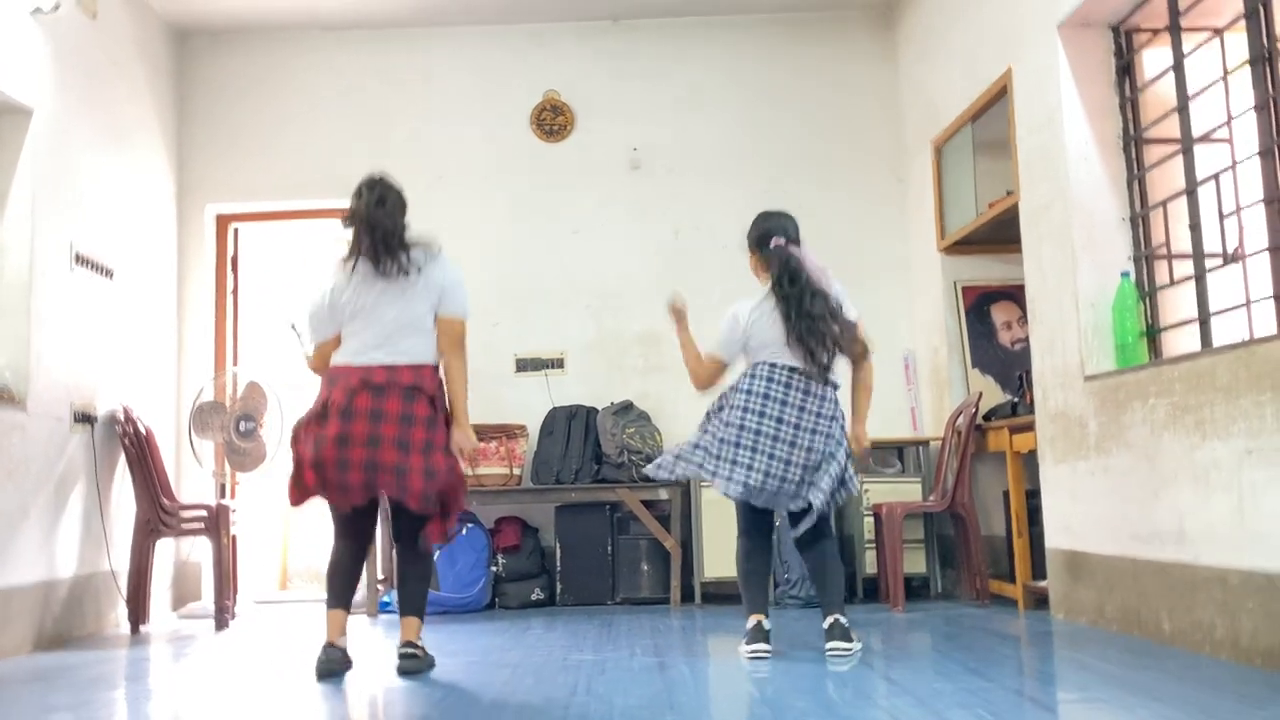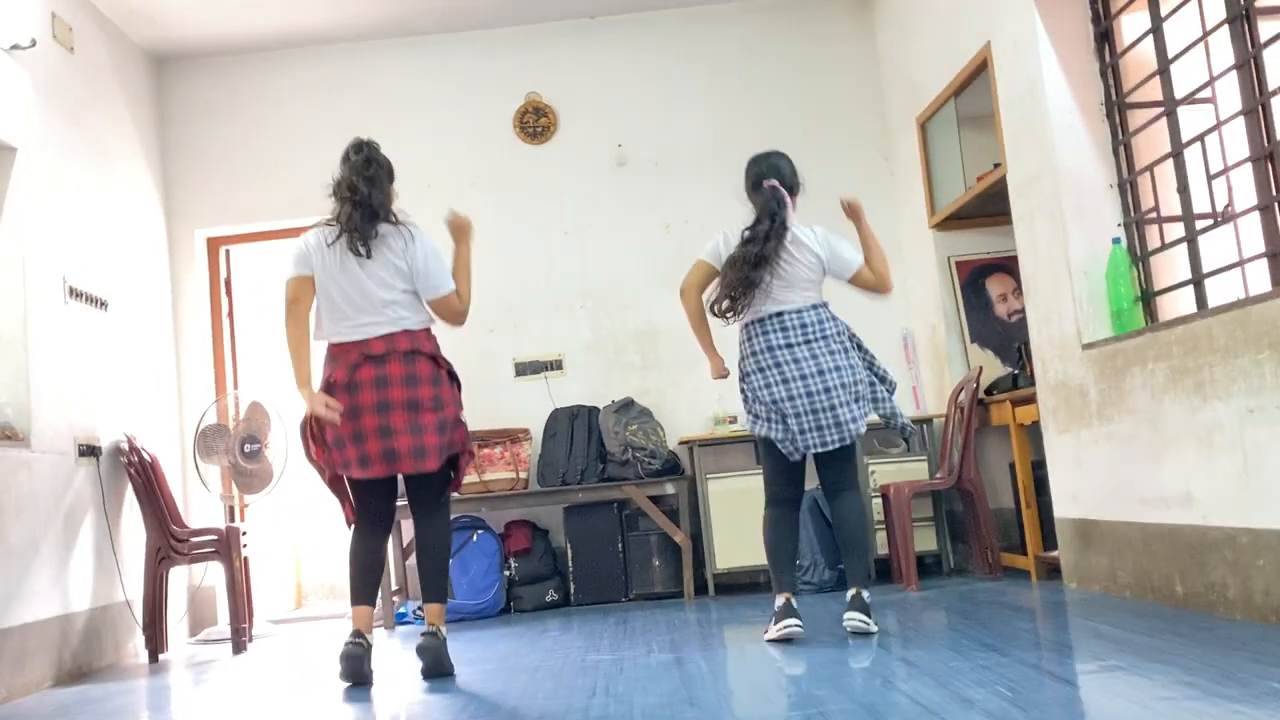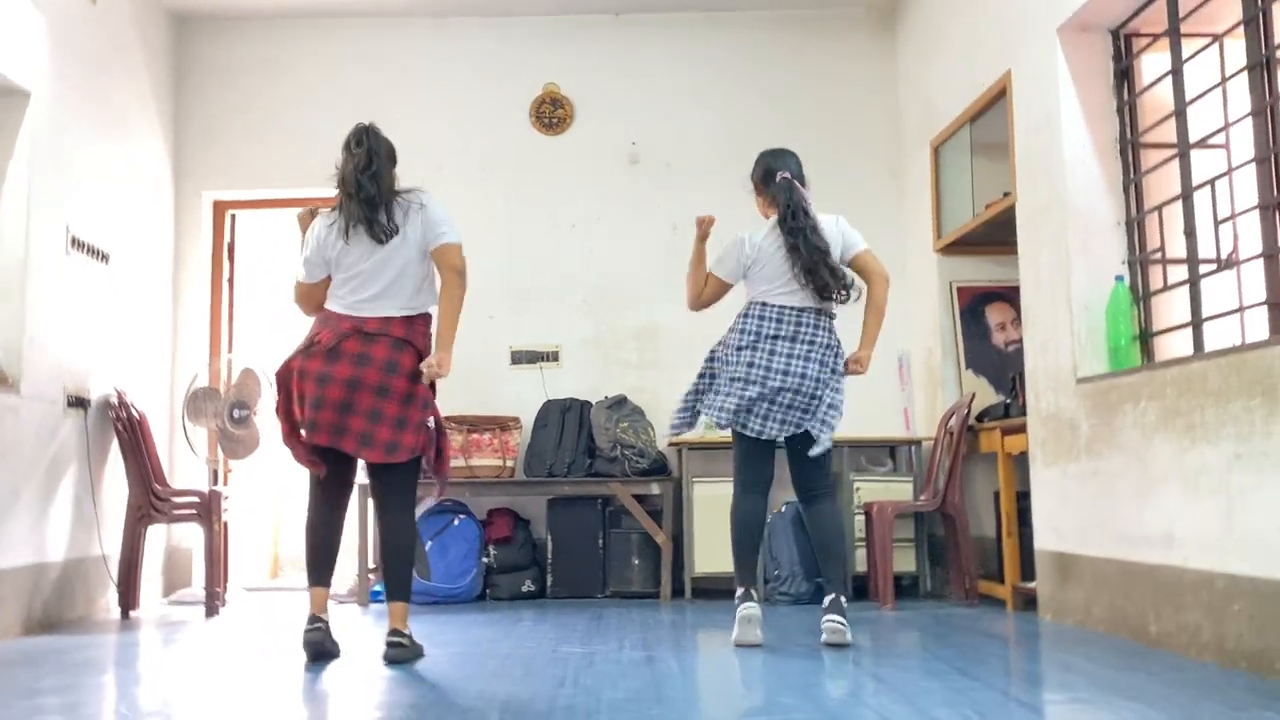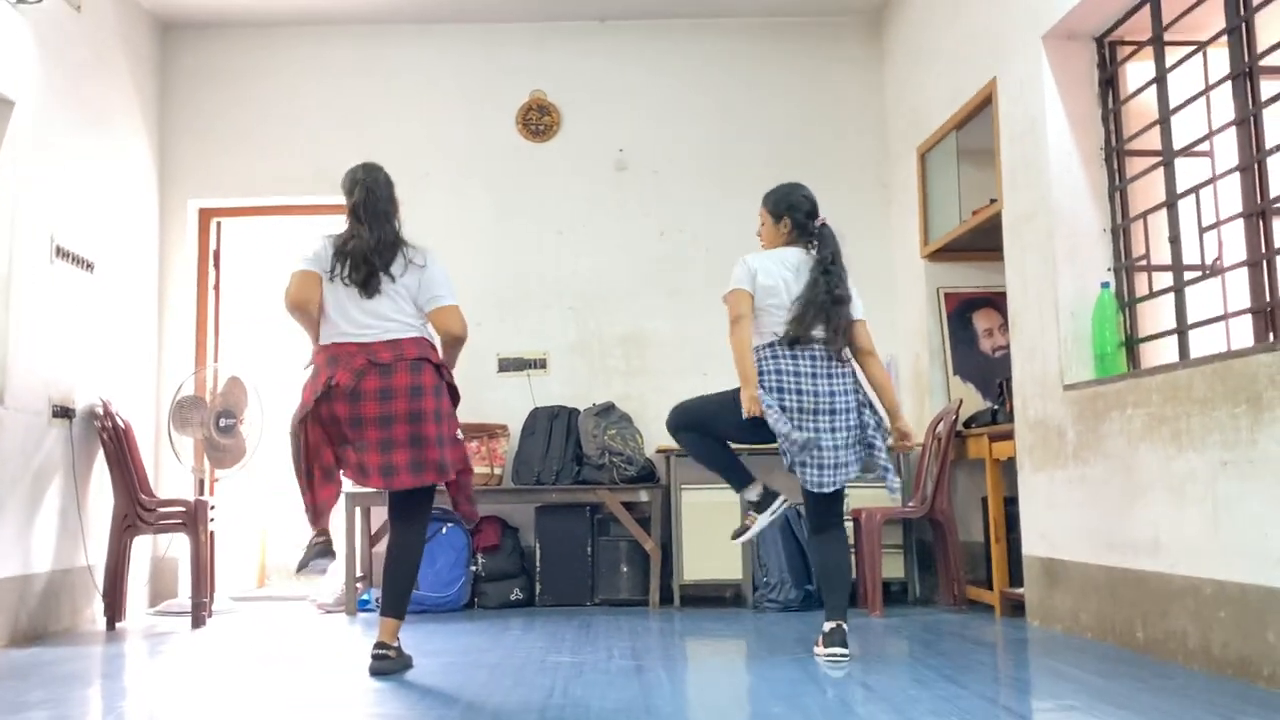
dt=0.5s
person 1, frame 1
left shoulder: (340, 277)
right shoulder: (435, 264)
left elbow: (322, 362)
right elbow: (452, 348)
right wrist: (461, 421)
left hip: (350, 407)
right hip: (411, 406)
left knee: (352, 536)
right knee: (413, 535)
left ankle: (334, 642)
right ankle: (410, 642)
person 1, frame 2
left shoulder: (313, 242)
right shoulder: (407, 240)
left elbow: (298, 318)
right elbow: (454, 313)
left wrist: (310, 387)
right wrist: (462, 245)
left hip: (348, 379)
right hip: (411, 375)
left knee: (370, 514)
right knee: (429, 507)
left ankle: (360, 635)
right ankle: (434, 631)
person 1, frame 3
left shoulder: (327, 225)
right shoulder: (423, 208)
left elbow: (309, 303)
right elbow: (454, 270)
right wrist: (444, 346)
left hip: (334, 356)
right hip: (399, 358)
left knee: (328, 489)
right knee: (396, 500)
left ankle: (317, 620)
right ankle: (398, 631)
person 1, frame 4
left shoulder: (328, 251)
right shoulder: (420, 261)
left elbow: (298, 301)
right elbow: (455, 330)
left wrist: (322, 340)
right wrist: (445, 366)
left hip: (344, 379)
right hip: (411, 381)
left knee: (307, 430)
right knee: (409, 519)
left ankle: (319, 537)
right ankle: (387, 643)
person 2, frame 1
left shoulder: (745, 314)
right shoulder: (827, 295)
left elbow: (703, 379)
right elbow: (861, 359)
left wrist: (683, 327)
right wrist: (858, 424)
left hip: (754, 419)
right hip: (814, 422)
left knee: (754, 533)
right knee: (814, 532)
left ankle: (757, 624)
right ankle: (835, 621)
person 2, frame 2
left shoulder: (730, 243)
right shoulder: (818, 239)
left elbow: (689, 292)
right elbow: (882, 282)
left wrist: (711, 352)
right wrist: (861, 221)
left hip: (766, 369)
right hip: (826, 360)
left knee: (782, 496)
right knee: (842, 485)
left ankle: (785, 603)
right ankle: (857, 598)
person 2, frame 3
left shoulder: (748, 242)
right shoulder: (834, 226)
left elbow: (697, 299)
right elbow: (879, 280)
left wrist: (699, 242)
right wrist: (865, 347)
left hip: (753, 360)
right hip: (814, 365)
left knee: (752, 484)
right knee: (818, 489)
left ankle: (746, 594)
right ankle: (835, 600)
person 2, frame 4
left shoulder: (753, 265)
right shoulder: (833, 275)
left elbow: (740, 323)
right elbow: (865, 352)
left wrist: (749, 387)
right wrist: (896, 416)
left hip: (780, 386)
right hip: (836, 395)
left knee: (683, 419)
right knee: (826, 521)
left ankle: (758, 497)
right ankle: (835, 627)
